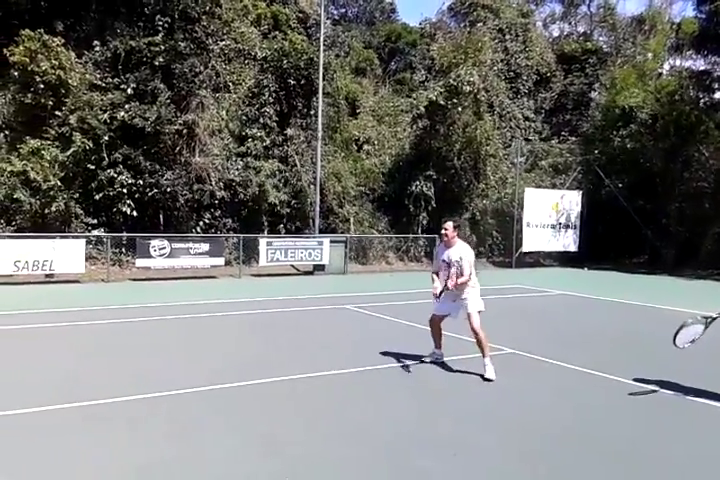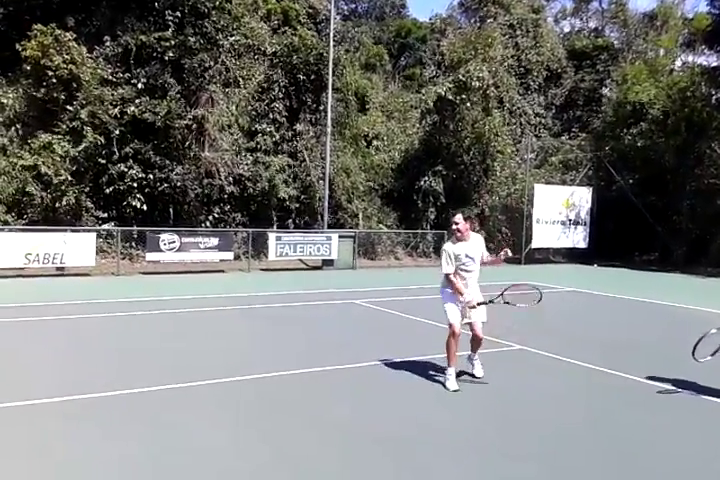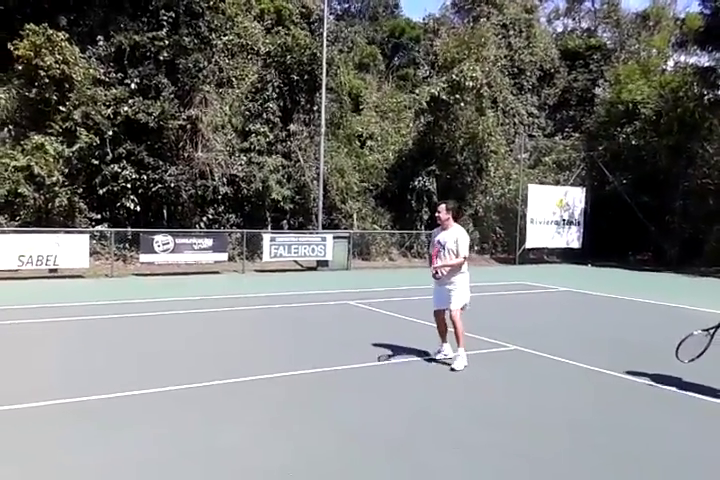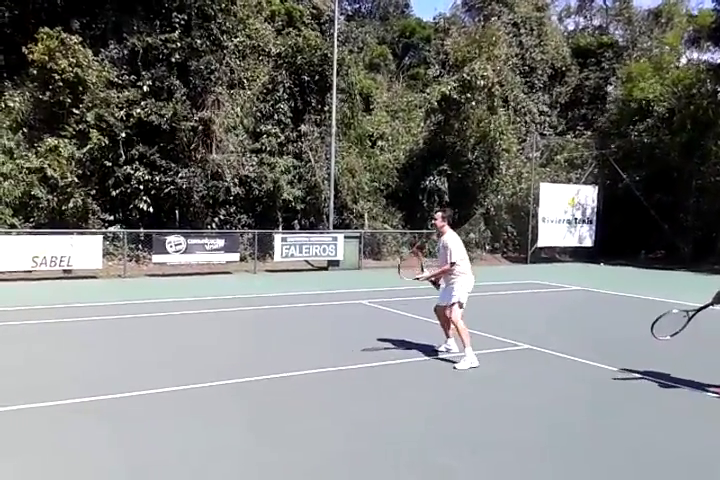
dt=1s
person 1, frame 1
left shoulder: (465, 251)
right shoulder: (439, 248)
left elbow: (467, 276)
right elbow: (435, 271)
left wrist: (455, 283)
right wrist: (436, 285)
left hip: (468, 292)
right hip: (449, 293)
left knee: (475, 327)
right knee: (434, 321)
left ankle: (488, 365)
right ankle: (438, 353)
person 1, frame 2
left shoulder: (478, 239)
right shoulder: (449, 247)
left elbow: (483, 259)
right elbow: (450, 276)
left wrist: (499, 258)
right wrist: (465, 296)
left hip: (473, 294)
right hip: (452, 293)
left knee: (477, 333)
right knee: (455, 330)
left ankle: (473, 357)
right ankle: (450, 373)
person 1, frame 3
left shoulder: (459, 233)
right shoulder: (435, 232)
left elbow: (461, 260)
right elbow: (432, 255)
left wrist: (443, 264)
right wrist: (434, 267)
left hip: (457, 281)
right hip: (441, 281)
left knee: (455, 314)
right knee: (439, 314)
left ankle: (461, 353)
right ankle: (444, 348)
person 1, frame 4
left shoulder: (450, 239)
right shoulder: (443, 238)
left elbow: (449, 267)
left wrist: (429, 275)
right wrist: (436, 276)
left hip: (461, 281)
right hip: (452, 282)
left knee: (455, 317)
right knee: (439, 309)
left ankle: (470, 356)
right ankle: (450, 343)
